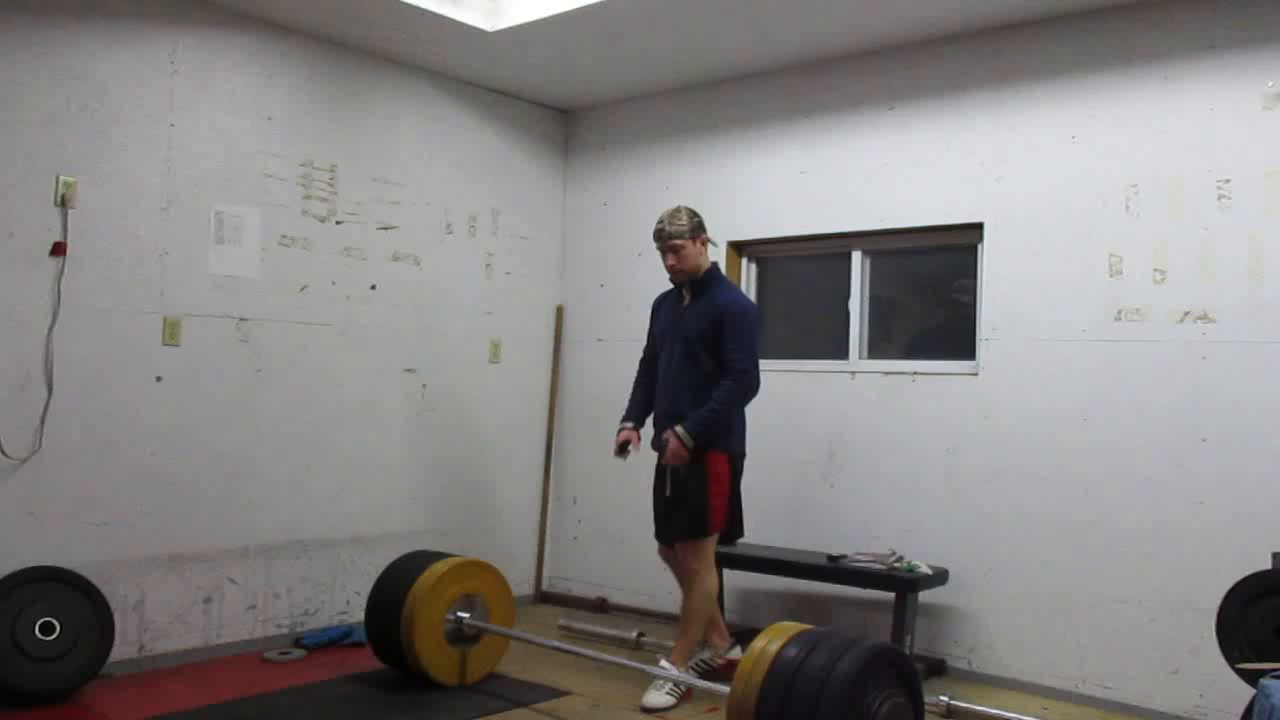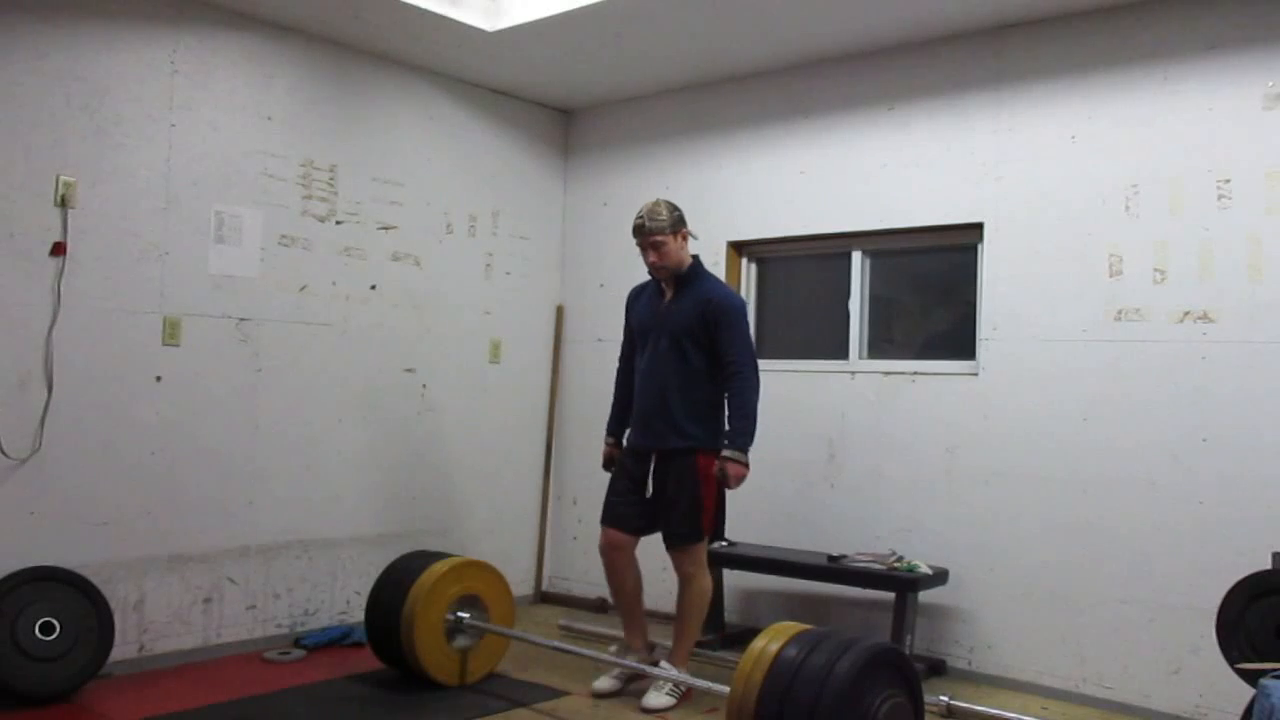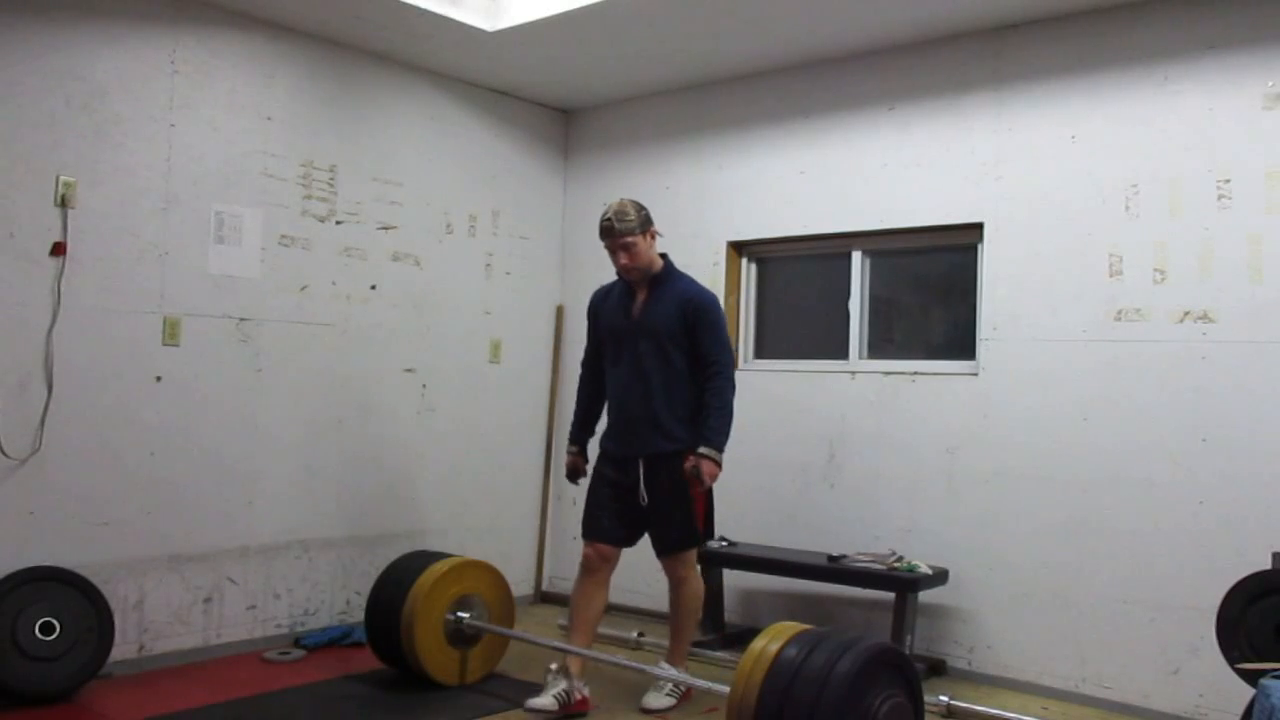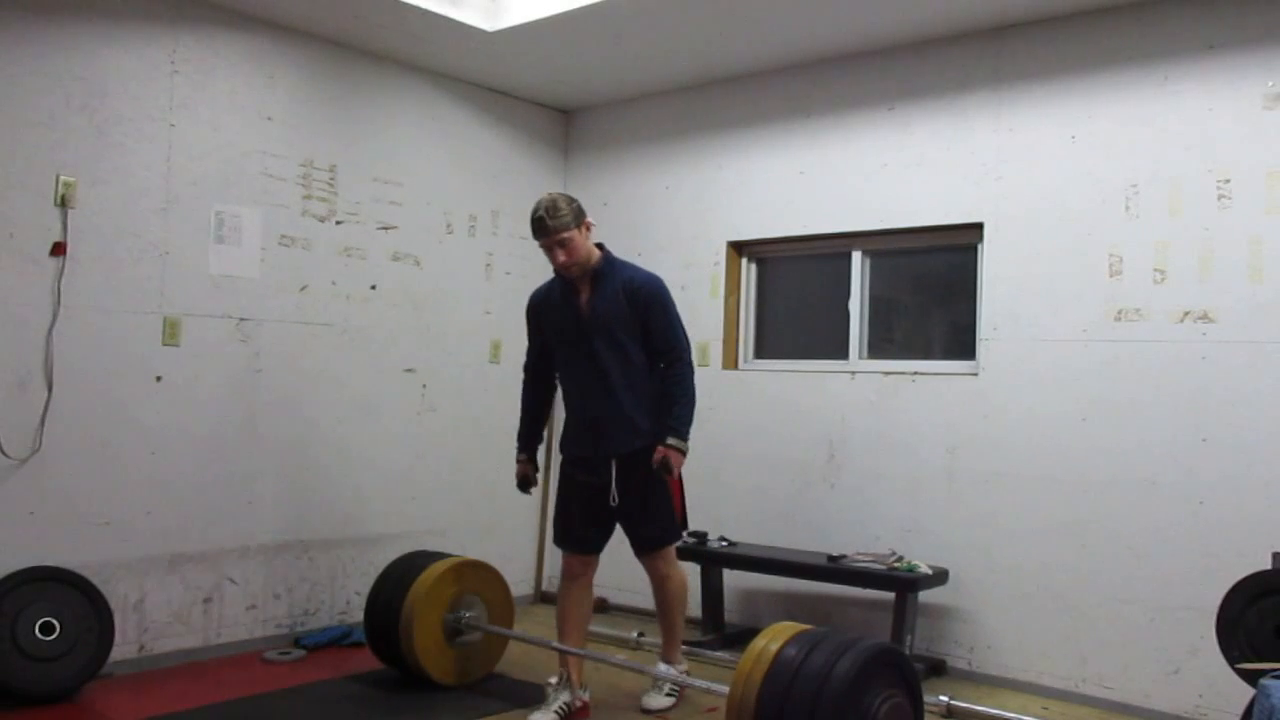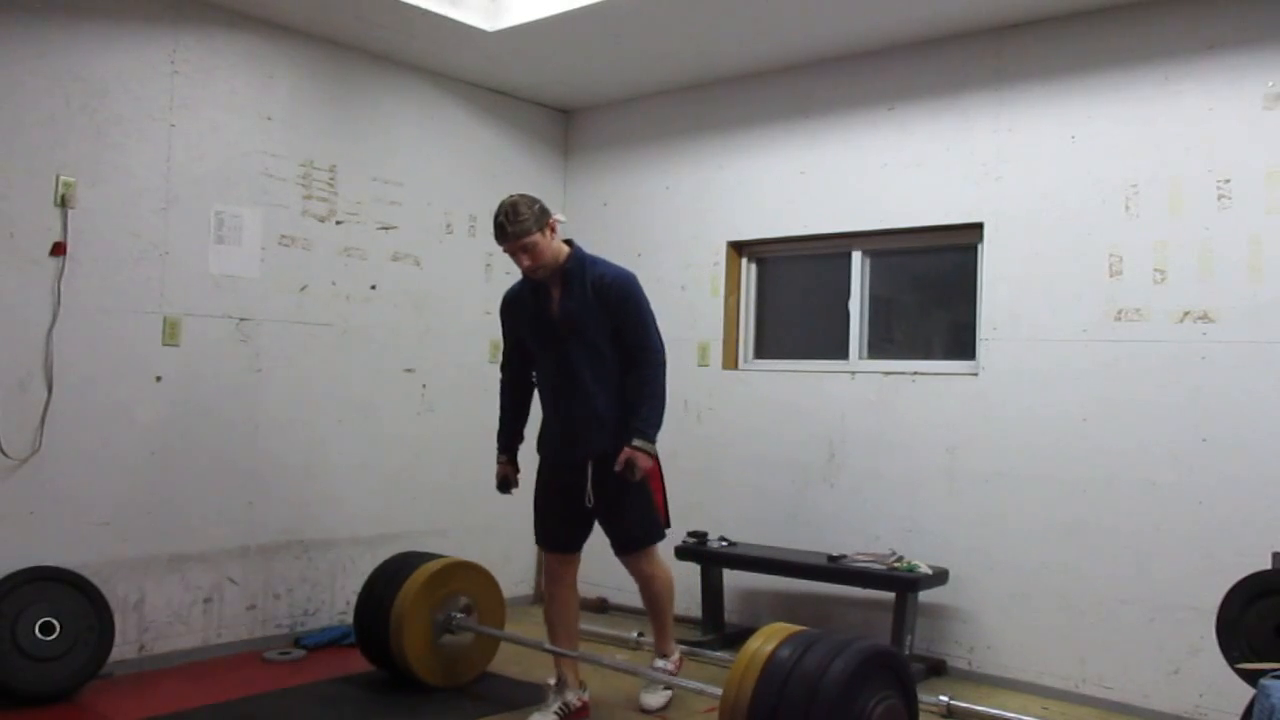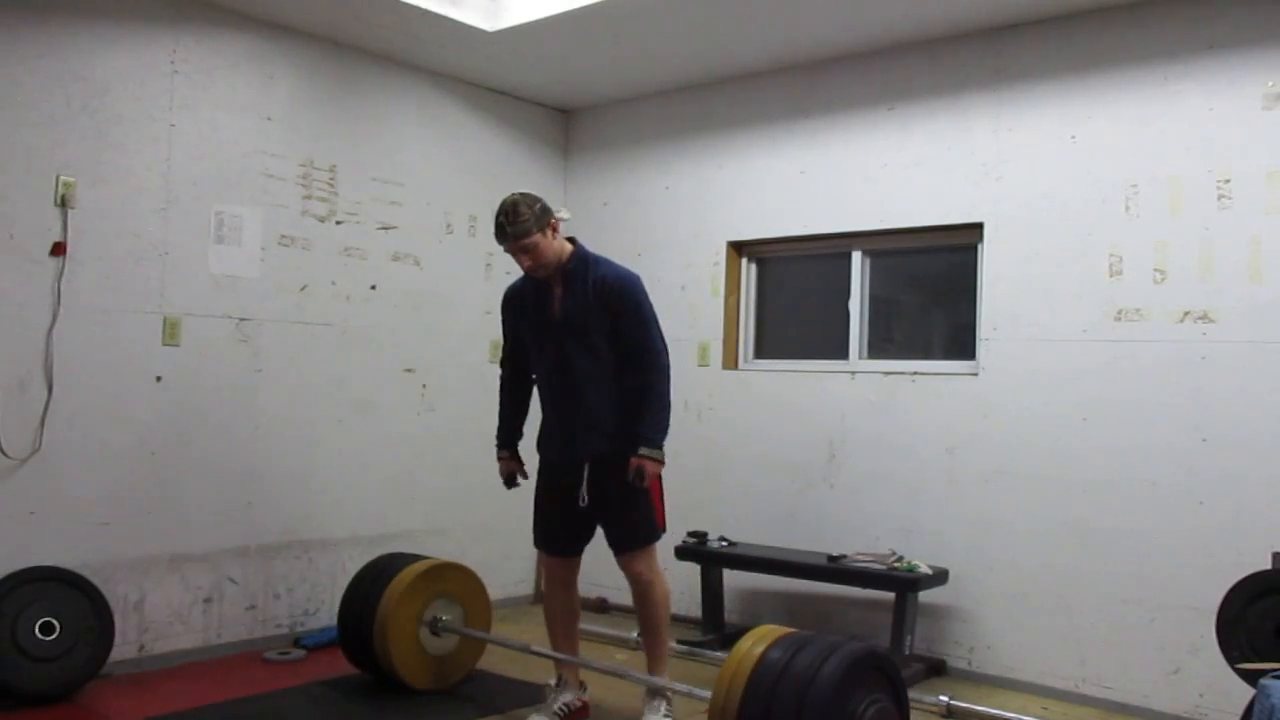
dt=0.3s
person 1, frame 1
left shoulder: (732, 305)
right shoulder: (664, 304)
left elbow: (742, 380)
right elbow: (649, 371)
left wrist: (689, 432)
right wrist: (632, 420)
left hip: (709, 453)
right hip: (671, 451)
left knee: (696, 556)
right knee: (673, 552)
left ankle: (677, 669)
right ankle: (719, 645)
person 1, frame 2
left shoulder: (718, 300)
right shoulder: (639, 298)
left elbow: (742, 378)
left wrist: (737, 448)
right wrist: (614, 433)
left hip: (693, 451)
right hip: (641, 447)
left knee: (689, 559)
right knee: (614, 543)
left ankle: (676, 668)
right ankle: (636, 650)
person 1, frame 3
left shoulder: (693, 299)
right shoulder: (604, 301)
left elbow: (719, 376)
right elbow: (593, 375)
left wrist: (710, 447)
right wrist: (576, 441)
left hip: (674, 455)
right hip: (618, 453)
left knee: (681, 564)
right knee: (594, 559)
left ankle: (676, 672)
person 1, frame 4
left shoulder: (641, 288)
right shoulder: (544, 301)
left elbow: (677, 364)
right elbow: (539, 378)
left wrist: (675, 436)
right wrist: (526, 448)
left hip: (642, 451)
right hip: (581, 455)
left knee: (660, 559)
right knee: (574, 566)
left ankle: (672, 667)
person 1, frame 5
left shoulder: (613, 283)
right shoulder: (517, 301)
left elbow: (649, 363)
right elbow: (515, 378)
left wrist: (642, 439)
right wrist: (507, 449)
left hip: (620, 449)
right hip: (559, 452)
left knee: (642, 559)
right knee: (556, 564)
left ankle: (666, 658)
person 1, frame 6
left shoulder: (616, 284)
right shoulder: (518, 298)
left elbow: (652, 366)
right elbow: (515, 374)
left wrist: (650, 446)
right wrist: (506, 443)
left hip: (620, 452)
right hip: (559, 453)
left knee: (639, 565)
right knee: (556, 567)
